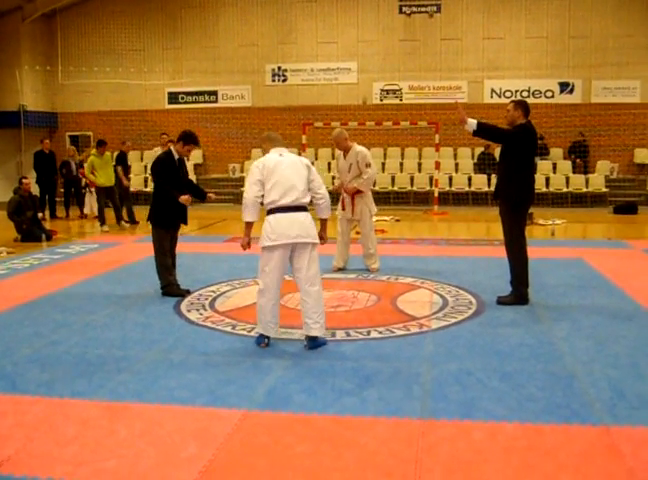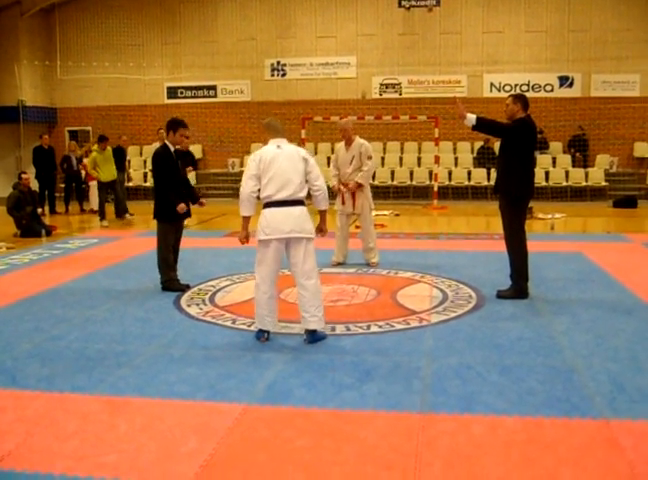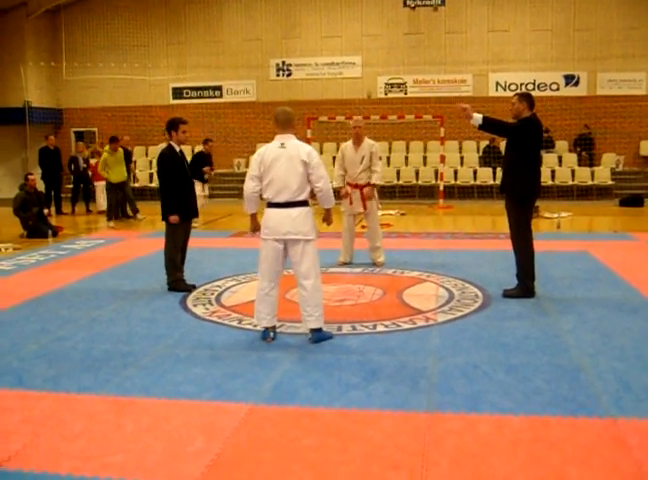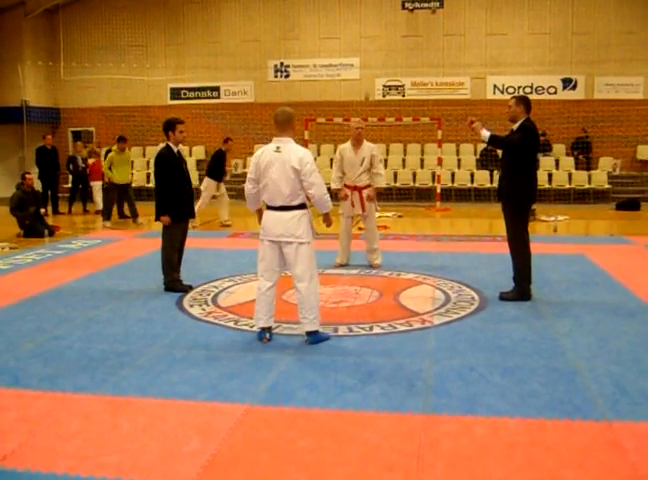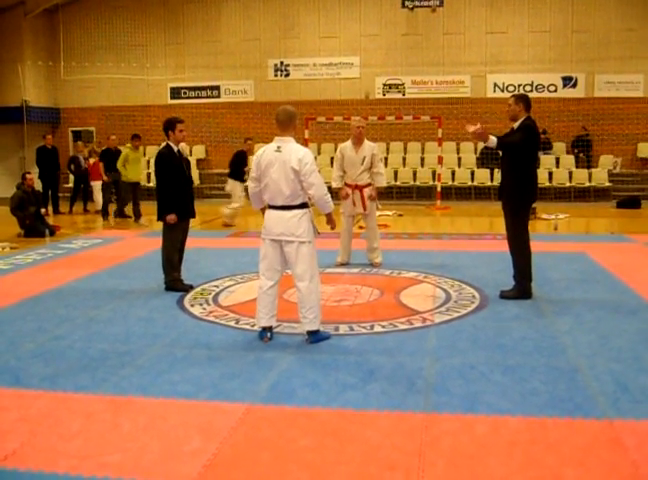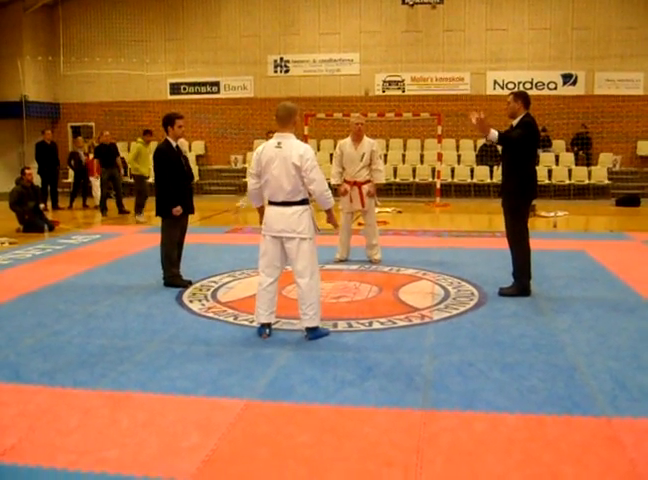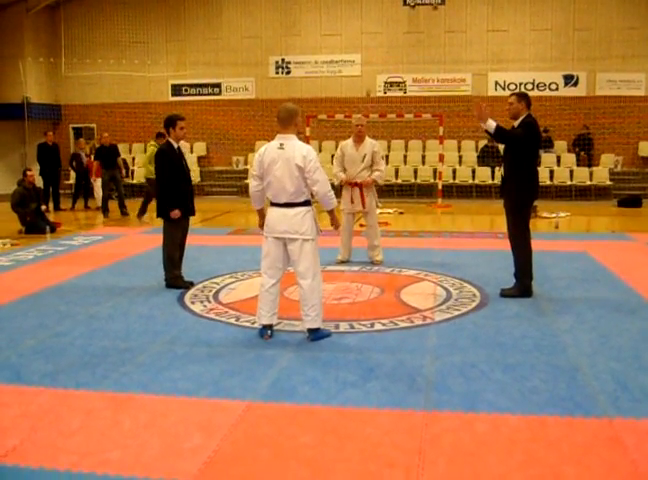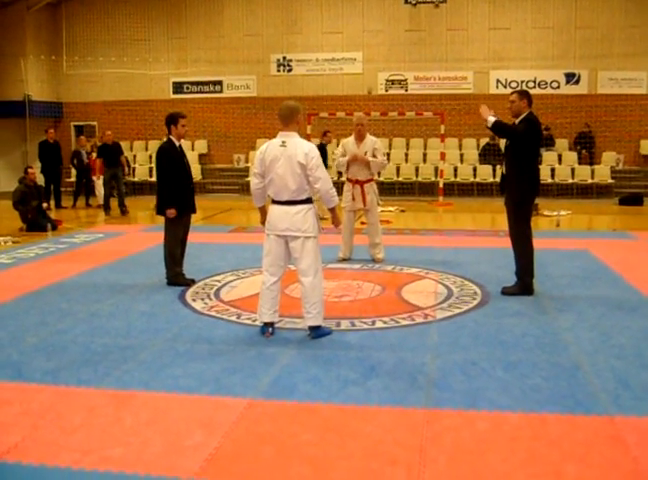
dt=0.2s
person 1, frame 1
left shoulder: (261, 163)
right shoulder: (303, 162)
left elbow: (252, 198)
right elbow: (321, 196)
left wrist: (247, 233)
right wrist: (324, 228)
left hip: (276, 224)
right hip: (303, 222)
left knee: (269, 283)
right knee: (310, 282)
left ankle: (265, 334)
right ankle: (313, 335)
person 1, frame 2
left shoulder: (258, 156)
right shoulder: (302, 153)
left elbow: (248, 192)
right elbow: (319, 188)
left wrist: (244, 227)
right wrist: (323, 220)
left hip: (271, 218)
right hip: (299, 217)
left knee: (266, 277)
right knee: (307, 275)
left ankle: (264, 329)
right ankle: (312, 329)
person 1, frame 3
left shoulder: (262, 153)
right shoulder: (306, 151)
left elbow: (251, 190)
right elbow: (323, 186)
left wrist: (253, 219)
right wrist: (328, 213)
left hip: (273, 218)
right hip: (300, 217)
left knee: (268, 276)
right knee: (308, 275)
left ankle: (268, 328)
right ankle: (315, 328)
person 1, frame 4
left shoulder: (260, 155)
right shoulder: (301, 154)
left elbow: (251, 190)
right elbow: (317, 190)
left wrist: (259, 213)
right wrist: (327, 214)
left hip: (271, 220)
right hip: (296, 220)
left knee: (267, 277)
right knee: (305, 278)
left ankle: (264, 328)
right ankle: (312, 330)
person 1, frame 5
left shoulder: (262, 154)
right shoulder: (302, 154)
left elbow: (254, 189)
right elbow: (317, 190)
right wrist: (329, 215)
left hip: (272, 220)
right hip: (297, 220)
left knee: (268, 275)
right knee: (306, 277)
left ankle: (265, 327)
right ankle: (312, 329)
person 1, frame 6
left shoulder: (261, 150)
right shoulder: (302, 150)
left elbow: (253, 187)
right elbow: (317, 186)
left wrist: (261, 212)
right wrist: (330, 213)
left hip: (272, 216)
right hip: (297, 216)
left knee: (268, 272)
right knee: (306, 273)
left ankle: (264, 324)
right ankle: (311, 326)
person 1, frame 7
left shoulder: (263, 152)
right shoulder: (305, 151)
left elbow: (255, 188)
right elbow: (321, 187)
left wrist: (261, 215)
right wrist: (332, 214)
left hip: (274, 217)
right hip: (300, 217)
left knee: (270, 273)
right knee: (308, 275)
left ankle: (266, 325)
right ankle: (313, 327)
person 1, frame 8
left shoulder: (265, 149)
right shoulder: (307, 148)
left elbow: (257, 186)
right elbow: (323, 185)
left wrist: (262, 211)
right wrist: (334, 212)
left hip: (276, 215)
right hip: (302, 215)
left knee: (271, 271)
right knee: (309, 272)
left ankle: (267, 323)
right ankle: (314, 325)
person 2, frame 1
left shoulder: (525, 131)
right shoulder: (520, 132)
left elbow: (500, 134)
right elbow: (500, 136)
left wrist: (468, 122)
right wrist: (469, 122)
left hip: (516, 195)
right hip: (514, 194)
left knee: (515, 244)
right knee: (515, 243)
left ankle: (519, 293)
right ankle: (519, 291)
person 2, frame 2
left shoulder: (524, 125)
right shoulder: (519, 126)
left elbow: (500, 129)
right elbow: (500, 130)
left wrist: (467, 117)
right wrist: (468, 117)
left hip: (516, 190)
right hip: (513, 188)
left knee: (515, 238)
right knee: (514, 237)
left ankle: (519, 287)
right ankle: (519, 284)
person 2, frame 3
left shoulder: (530, 124)
right shoulder: (525, 125)
left elbow: (506, 128)
right elbow: (505, 130)
left wrist: (474, 117)
right wrist: (474, 117)
left hip: (523, 189)
right hip: (519, 188)
left knee: (521, 237)
right knee: (521, 236)
left ankle: (526, 286)
right ankle: (525, 284)
person 2, frame 4
left shoulder: (527, 129)
right shoulder: (521, 129)
left elbow: (510, 144)
right elbow: (507, 143)
left wrist: (483, 133)
right wrist: (480, 130)
left hip: (519, 193)
right hip: (515, 192)
left knee: (518, 240)
right knee: (518, 240)
left ankle: (522, 289)
right ankle: (522, 286)
person 2, frame 5
left shoulder: (528, 128)
right shoulder: (519, 128)
left elbow: (514, 145)
right elbow: (505, 142)
left wrist: (487, 139)
right wrist: (480, 134)
left hip: (519, 192)
right hip: (515, 191)
left knee: (518, 239)
right knee: (517, 238)
left ankle: (523, 287)
right ankle: (522, 285)
person 2, frame 6
left shoulder: (527, 125)
right shoulder: (519, 125)
left elbow: (513, 140)
right elbow: (506, 138)
left wrist: (489, 132)
right wrist: (485, 129)
left hip: (520, 189)
right hip: (515, 188)
left knee: (518, 236)
right knee: (517, 235)
left ankle: (522, 284)
right ankle: (521, 282)
person 2, frame 7
left shoulder: (529, 125)
right shoulder: (520, 125)
left elbow: (511, 138)
right elbow: (505, 138)
left wrist: (487, 122)
right wrist: (485, 122)
left hip: (521, 189)
right hip: (516, 188)
left knee: (519, 237)
right knee: (518, 236)
left ankle: (523, 285)
right ankle: (523, 283)
person 2, frame 8
left shoulder: (530, 122)
right shoulder: (521, 123)
left elbow: (511, 132)
left wrist: (489, 118)
right wrist: (489, 118)
left hip: (522, 187)
right hip: (516, 186)
left knee: (520, 235)
right knee: (519, 234)
left ankle: (524, 283)
right ankle: (524, 281)
person 3, frame 1
left shoulder: (180, 161)
right shoulder: (162, 160)
left elbow: (186, 183)
right elbow: (161, 187)
left wrist: (204, 195)
right wrist: (178, 197)
left hip: (174, 214)
right hip: (162, 214)
left knee: (170, 251)
right knee: (163, 251)
left ankle: (171, 284)
right ankle: (168, 285)
person 3, frame 2
left shoulder: (176, 154)
right shoulder: (160, 154)
right elbow: (162, 183)
left wrist: (195, 198)
right wrist: (176, 203)
left hip: (178, 208)
right hip: (168, 209)
left knee: (174, 246)
right knee: (166, 246)
left ankle: (172, 279)
right ankle: (168, 280)
person 3, frame 3
left shoulder: (179, 154)
right shoulder: (166, 155)
right elbow: (166, 186)
left wrist: (190, 208)
right wrist: (171, 211)
left hip: (185, 209)
right hip: (176, 211)
left knee: (182, 247)
right knee: (174, 247)
left ankle: (178, 279)
right ankle: (174, 281)
person 3, frame 4
left shoulder: (177, 154)
right shoulder: (164, 155)
right elbow: (161, 187)
left wrist: (188, 208)
right wrist: (164, 212)
left hip: (182, 210)
right hip: (172, 211)
left knee: (179, 247)
right knee: (170, 246)
left ankle: (175, 279)
right ankle: (171, 281)
person 3, frame 5
left shoulder: (179, 154)
right shoulder: (164, 155)
right elbow: (163, 186)
left wrist: (187, 207)
right wrist: (169, 211)
left hip: (183, 208)
right hip: (173, 210)
left knee: (179, 246)
right knee: (171, 246)
left ankle: (176, 279)
right ankle: (171, 281)
person 3, frame 6
left shoulder: (177, 149)
right shoulder: (162, 150)
right elbow: (163, 181)
left wrist: (184, 202)
right wrist: (173, 204)
left hip: (181, 203)
right hip: (172, 205)
left knee: (178, 241)
right knee: (170, 241)
left ankle: (175, 275)
right ankle: (170, 277)
person 3, frame 7
left shoulder: (177, 150)
right shoulder: (164, 151)
right elbow: (164, 182)
left wrist: (185, 205)
right wrist: (172, 207)
left hip: (182, 205)
right hip: (174, 207)
left knee: (180, 243)
right knee: (172, 243)
left ankle: (177, 276)
right ankle: (172, 278)
person 3, frame 8
left shoulder: (178, 148)
right shoulder: (165, 149)
right elbow: (165, 180)
left wrist: (188, 202)
right wrist: (169, 205)
left hip: (183, 203)
right hip: (174, 204)
left knee: (181, 240)
right knee: (173, 240)
left ankle: (178, 273)
right ankle: (173, 275)
person 4, frame 1
left shoulder: (361, 152)
right shoulder: (340, 155)
left elbow: (370, 174)
left wrist: (356, 187)
right wrist: (338, 184)
left hip: (361, 197)
right hip: (346, 197)
left knee: (367, 232)
right knee: (342, 232)
left ankle: (372, 263)
right ankle: (339, 262)
person 4, frame 2
left shoulder: (363, 145)
right shoulder: (338, 148)
left elbow: (369, 168)
right elbow: (334, 168)
left wrist: (356, 184)
right wrist: (336, 184)
left hip: (360, 191)
right hip: (344, 192)
left knee: (367, 226)
right knee: (341, 226)
left ankle: (371, 257)
right ankle: (339, 257)
person 4, frame 3
left shoulder: (372, 146)
right shoulder: (344, 147)
left elbow: (377, 169)
right elbow: (339, 169)
left wrist: (371, 187)
right wrist: (341, 187)
left hip: (367, 190)
right hip: (350, 191)
left knee: (373, 225)
right knee: (348, 226)
left ankle: (378, 257)
right ankle: (346, 257)
person 4, frame 4
left shoulder: (372, 148)
right shoulder: (342, 149)
left elbow: (378, 171)
right elbow: (337, 171)
left wrist: (374, 189)
right wrist: (339, 190)
left hip: (366, 192)
right hip: (348, 193)
left knee: (371, 227)
right knee: (345, 228)
left ankle: (374, 259)
right ankle: (342, 258)
person 4, frame 5
left shoulder: (372, 147)
right shoulder: (343, 148)
left elbow: (378, 170)
right elbow: (337, 170)
left wrist: (375, 189)
right wrist: (340, 189)
left hip: (366, 191)
right hip: (349, 191)
left knee: (371, 226)
right knee: (346, 226)
left ankle: (375, 257)
right ankle: (343, 257)
person 4, frame 6
left shoulder: (371, 144)
right shoulder: (342, 145)
left elbow: (377, 167)
right elbow: (336, 167)
left wrist: (374, 185)
right wrist: (339, 185)
left hip: (365, 188)
right hip: (348, 188)
left knee: (370, 223)
right knee: (345, 223)
left ankle: (374, 254)
right ankle: (342, 254)
person 4, frame 7
left shoulder: (373, 145)
right shoulder: (344, 145)
left elbow: (380, 167)
right elbow: (336, 166)
left wrist: (372, 180)
right wrist: (343, 178)
left hip: (367, 188)
right hip: (349, 189)
left knee: (372, 223)
right knee: (346, 224)
left ankle: (376, 255)
right ankle: (344, 255)
person 4, frame 8
left shoulder: (374, 142)
right shoulder: (345, 143)
left elbow: (382, 163)
right elbow: (337, 162)
left wrist: (367, 160)
right wrist: (349, 159)
left hip: (368, 187)
right hip: (350, 187)
left knee: (373, 221)
right knee: (347, 221)
left ankle: (377, 253)
right ankle: (345, 253)
